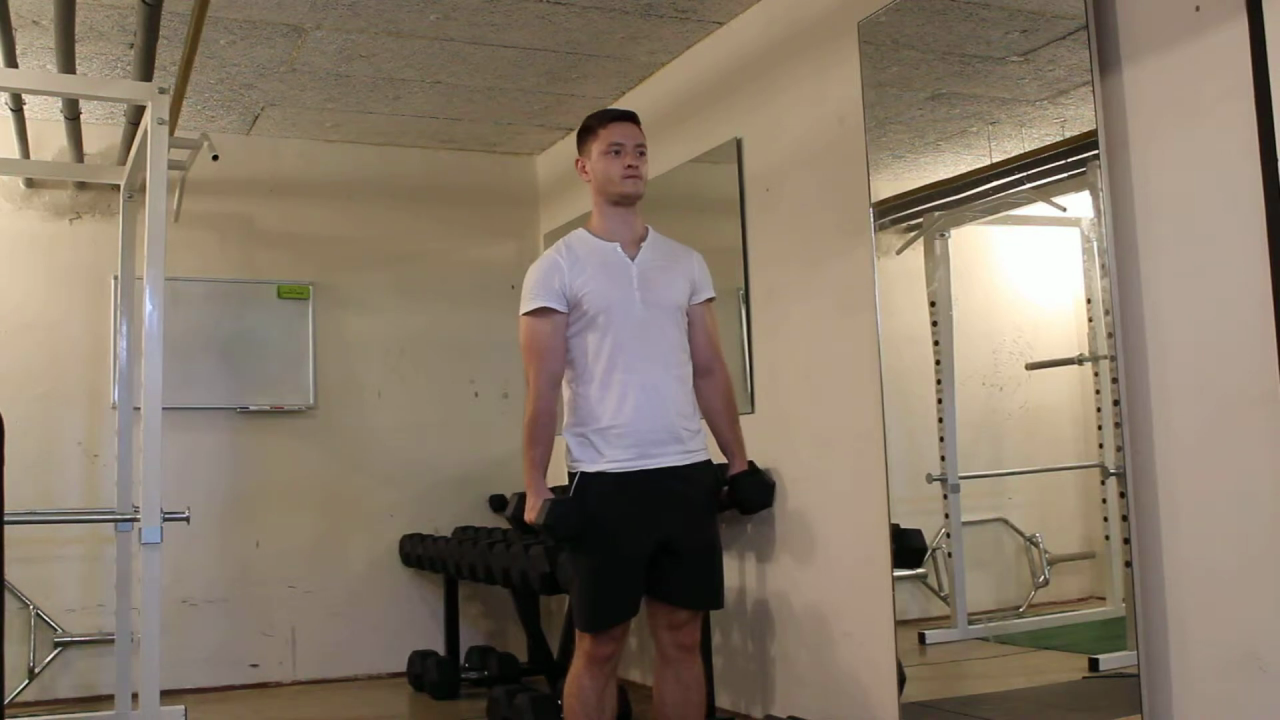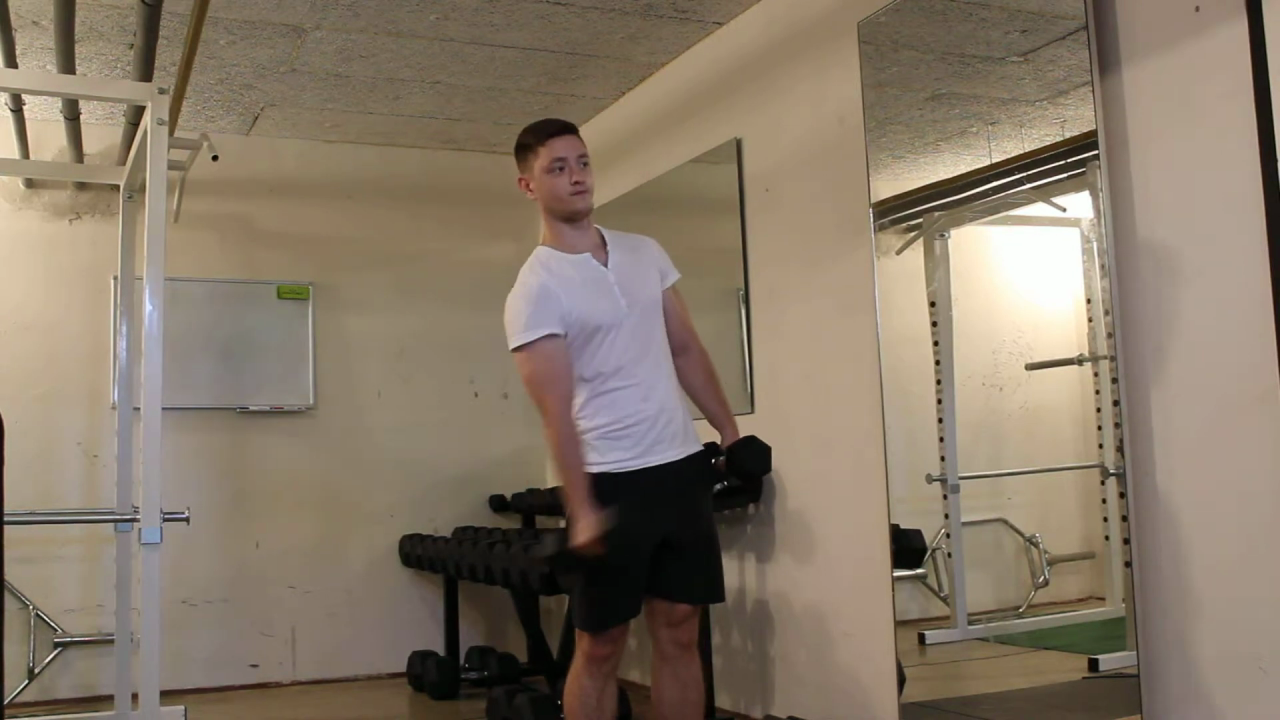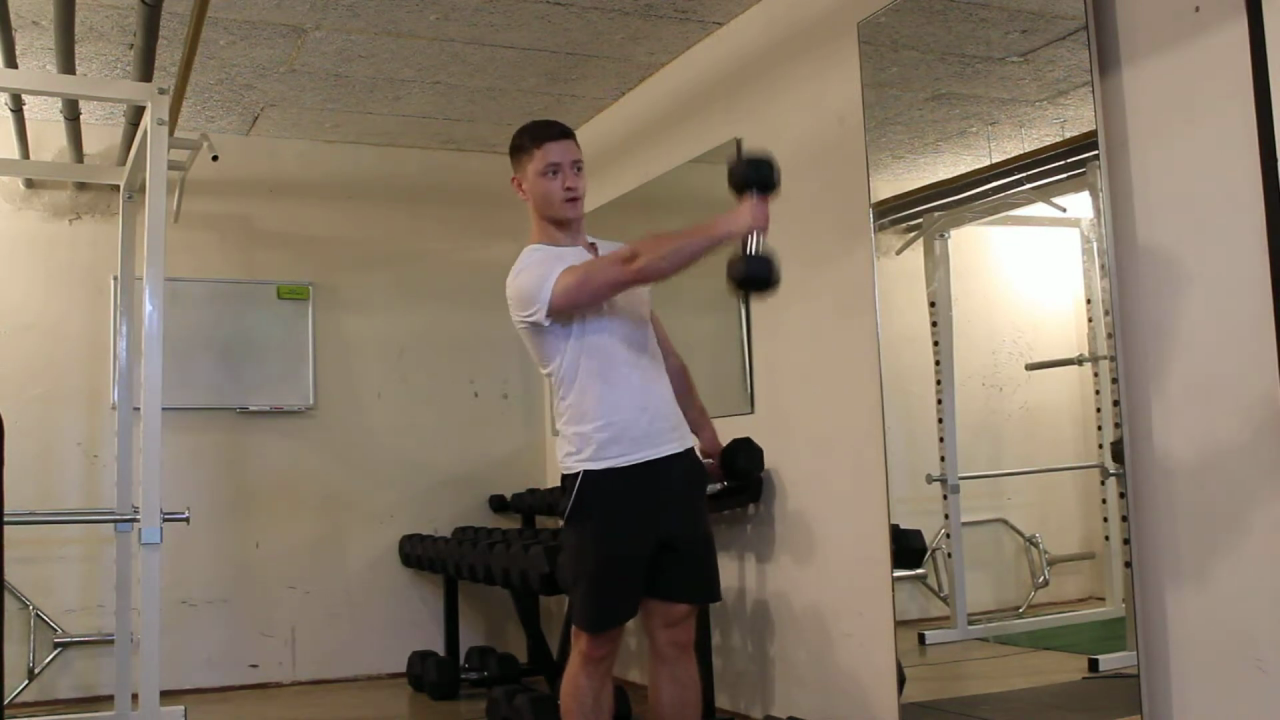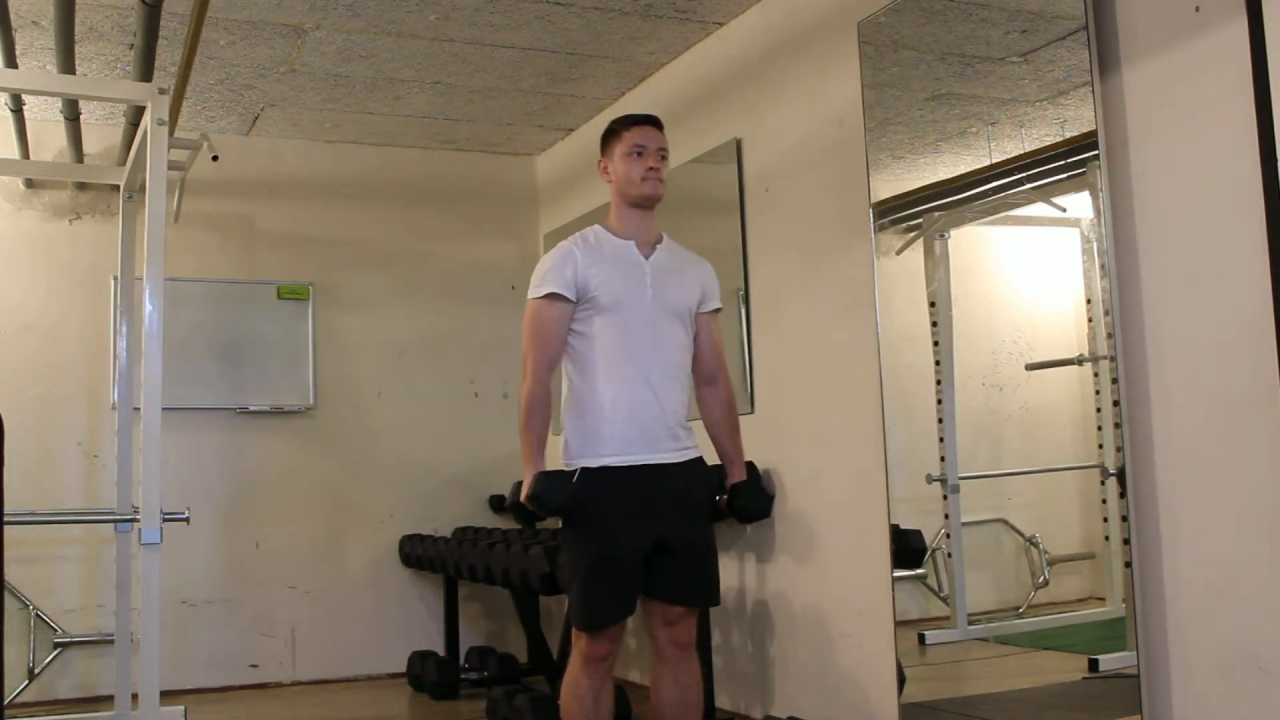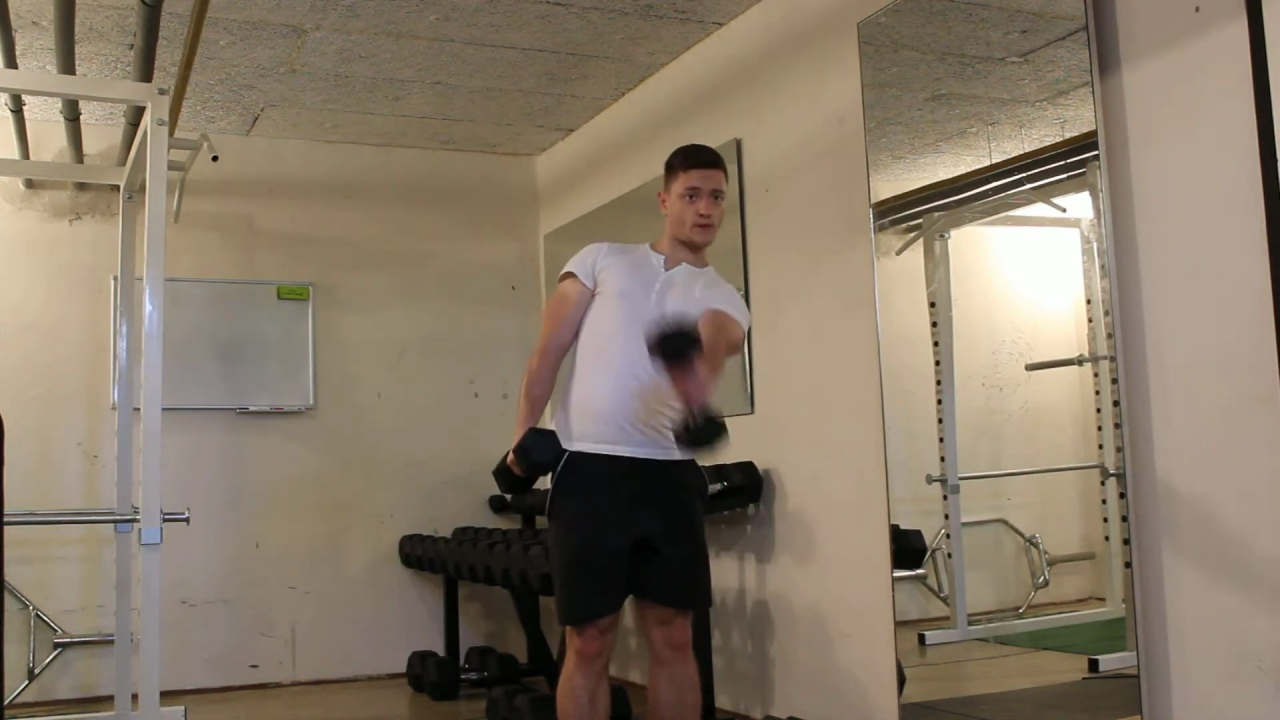
dt=1s
person 1, frame 1
left shoulder: (685, 262)
right shoulder: (557, 267)
left elbow: (709, 370)
right elbow: (543, 388)
left wrist: (739, 459)
right wrist: (535, 487)
left hip: (686, 474)
right hip: (606, 480)
left knee: (681, 637)
right knee: (599, 646)
person 1, frame 2
left shoulder: (644, 252)
right shoulder: (536, 290)
left elbow: (686, 350)
right elbow: (556, 413)
left wrist: (728, 429)
right wrist: (581, 507)
left hip: (681, 467)
right hip: (610, 481)
left knee: (680, 633)
right knee: (600, 646)
person 1, frame 3
left shoulder: (613, 260)
right shoulder: (532, 277)
right elbow: (636, 264)
left wrist: (707, 434)
right wrist: (727, 225)
left hip: (673, 465)
right hip: (605, 478)
left knee: (676, 633)
right knee: (595, 645)
person 1, frame 4
left shoulder: (696, 271)
right shoulder: (572, 259)
left elbow: (712, 379)
right elbow: (537, 373)
left wrist: (736, 468)
right wrist: (532, 469)
left hip: (680, 474)
right hip: (603, 478)
left knee: (677, 637)
right knee: (596, 645)
person 1, frame 5
left shoulder: (723, 297)
right shoulder: (601, 259)
left elbow: (712, 347)
right elbow: (548, 351)
left wrist: (695, 378)
right wrist: (525, 430)
left hip: (668, 474)
right hip: (588, 467)
left knee: (673, 638)
right knee: (589, 642)
